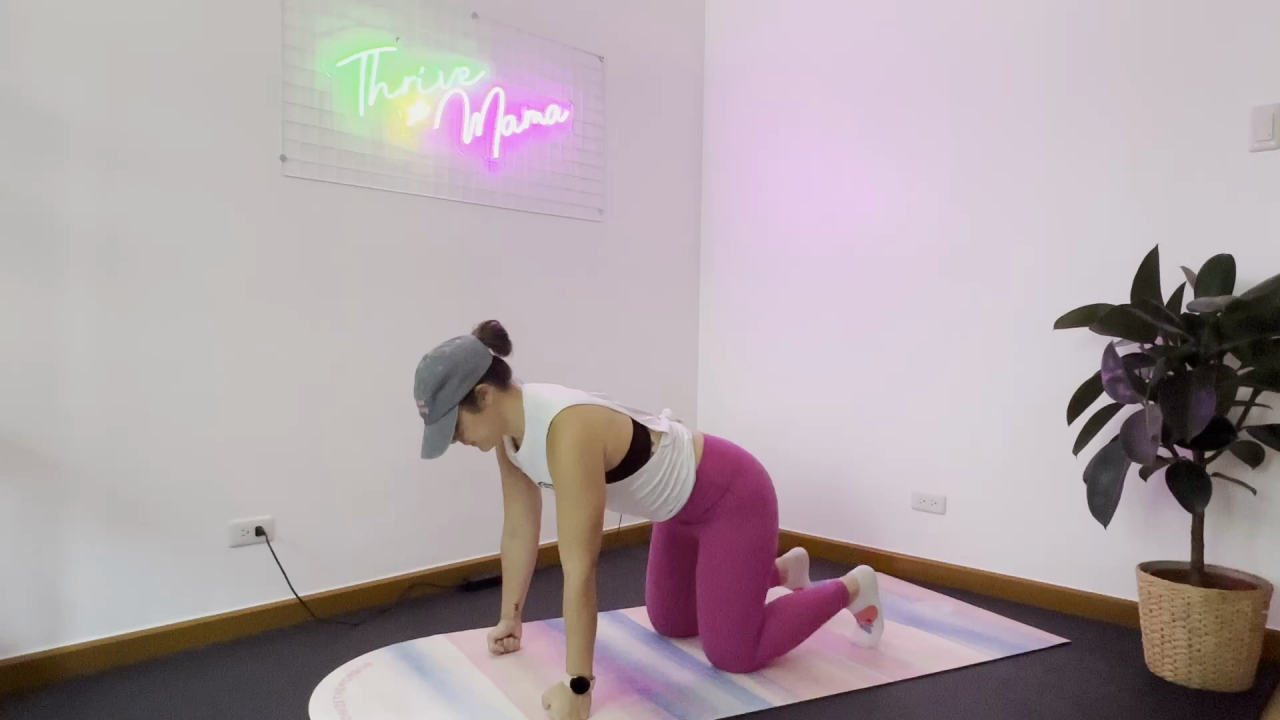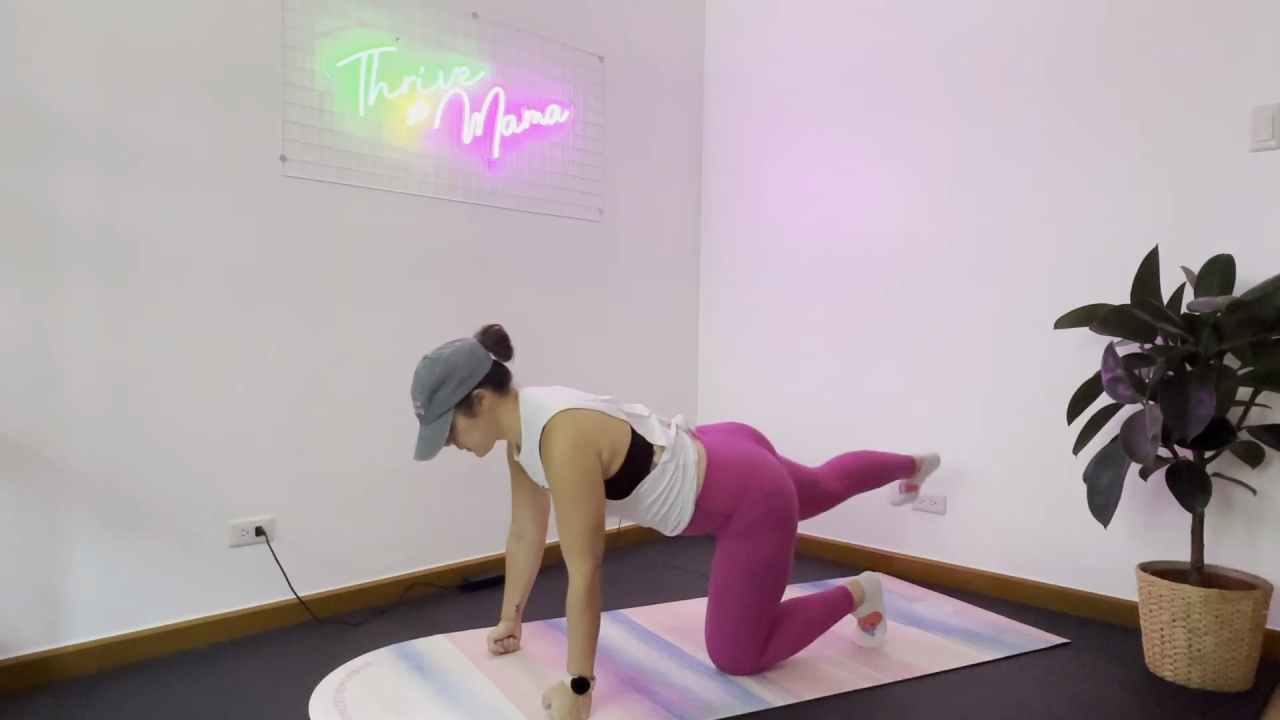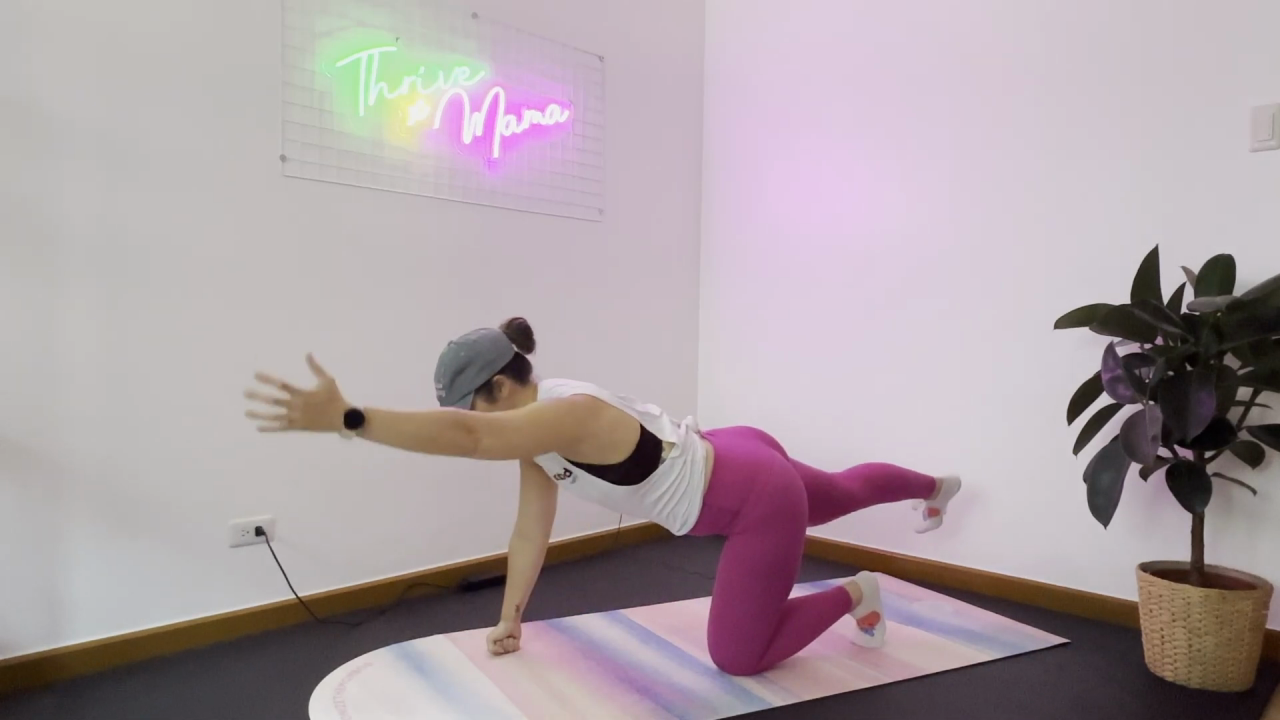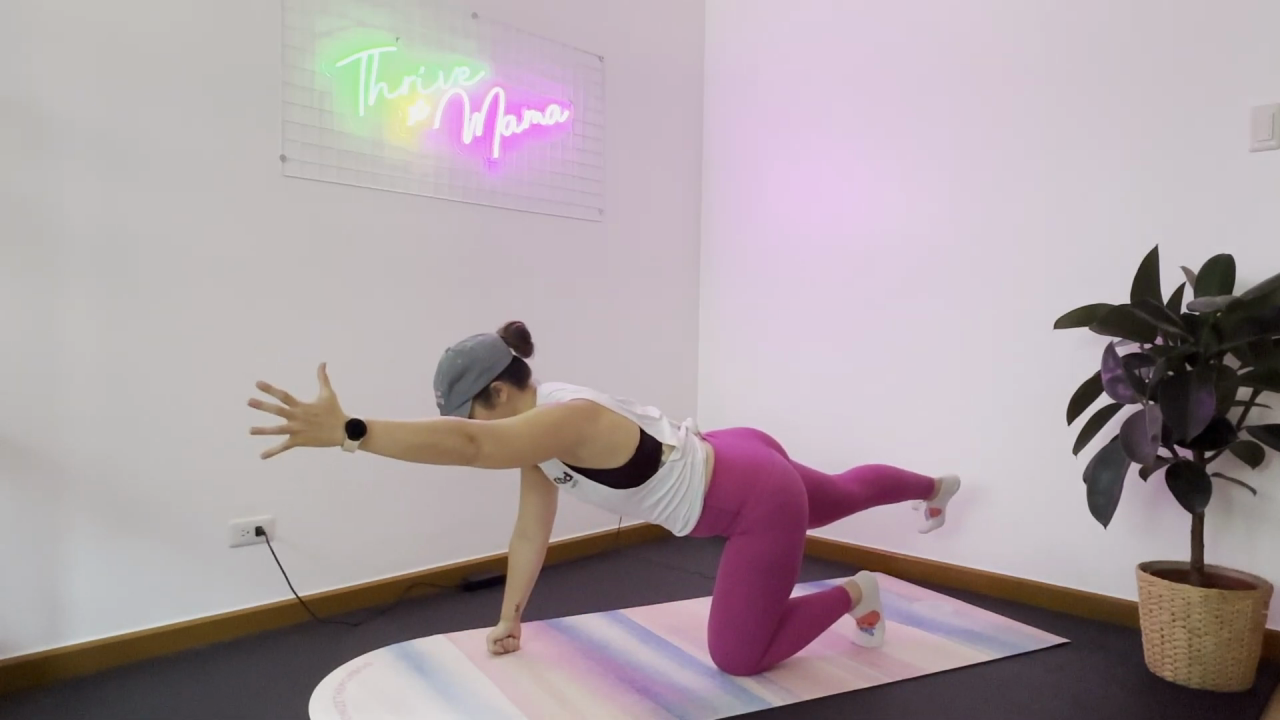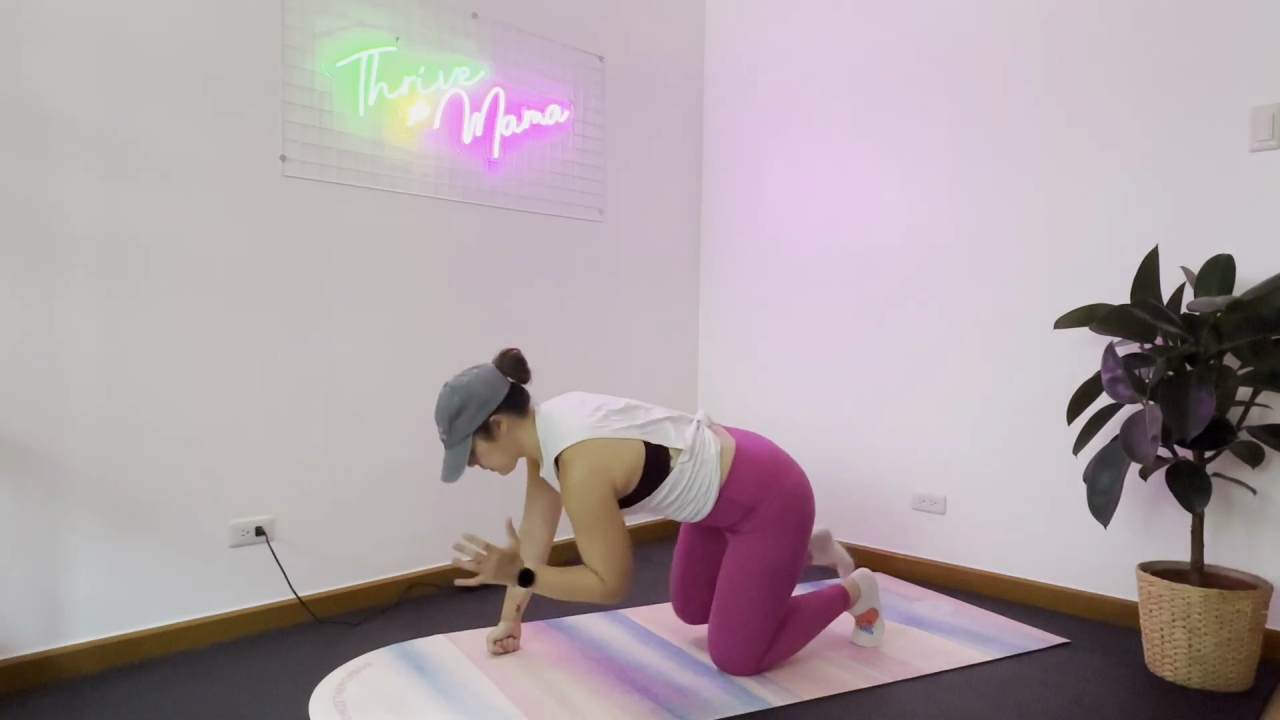
dt=1s
person 1, frame 1
left shoulder: (568, 430)
right shoulder: (510, 430)
left elbow: (579, 565)
right elbow: (518, 531)
right wrist: (509, 618)
left hip: (732, 494)
right hip: (684, 500)
left knee: (733, 654)
right knee: (669, 624)
left ankle: (853, 588)
right ankle: (781, 569)
person 1, frame 2
left shoulder: (561, 439)
right shoulder: (521, 427)
left elbow: (584, 571)
right elbow: (526, 534)
right wrist: (510, 618)
left hip: (751, 499)
right hip: (721, 454)
left knee: (737, 657)
right knee: (825, 487)
left ankle: (856, 593)
right ankle: (916, 468)
person 1, frame 3
left shoulder: (569, 415)
right shoulder: (542, 430)
left elbow: (468, 435)
right elbow: (530, 530)
left wrist: (343, 417)
right wrist: (511, 618)
left hip: (759, 498)
right hip: (731, 461)
left knee: (737, 655)
right knee: (841, 493)
left ankle: (853, 595)
right ankle: (934, 486)
person 1, frame 4
left shoulder: (570, 421)
right shoulder: (543, 428)
left elbow: (469, 447)
right elbow: (531, 531)
left wrist: (344, 430)
right wrist: (510, 619)
left hip: (759, 500)
right hip: (731, 462)
left knee: (738, 656)
right knee: (842, 495)
left ankle: (854, 594)
right ankle: (936, 488)
person 1, frame 5
left shoulder: (580, 464)
right shoulder: (542, 426)
left elbow: (610, 583)
right elbow: (534, 530)
left wrist: (516, 578)
right wrist: (510, 618)
left hip: (767, 498)
right hip: (721, 477)
left knee: (736, 657)
right knee: (693, 610)
left ankle: (852, 594)
right ankle: (804, 552)
